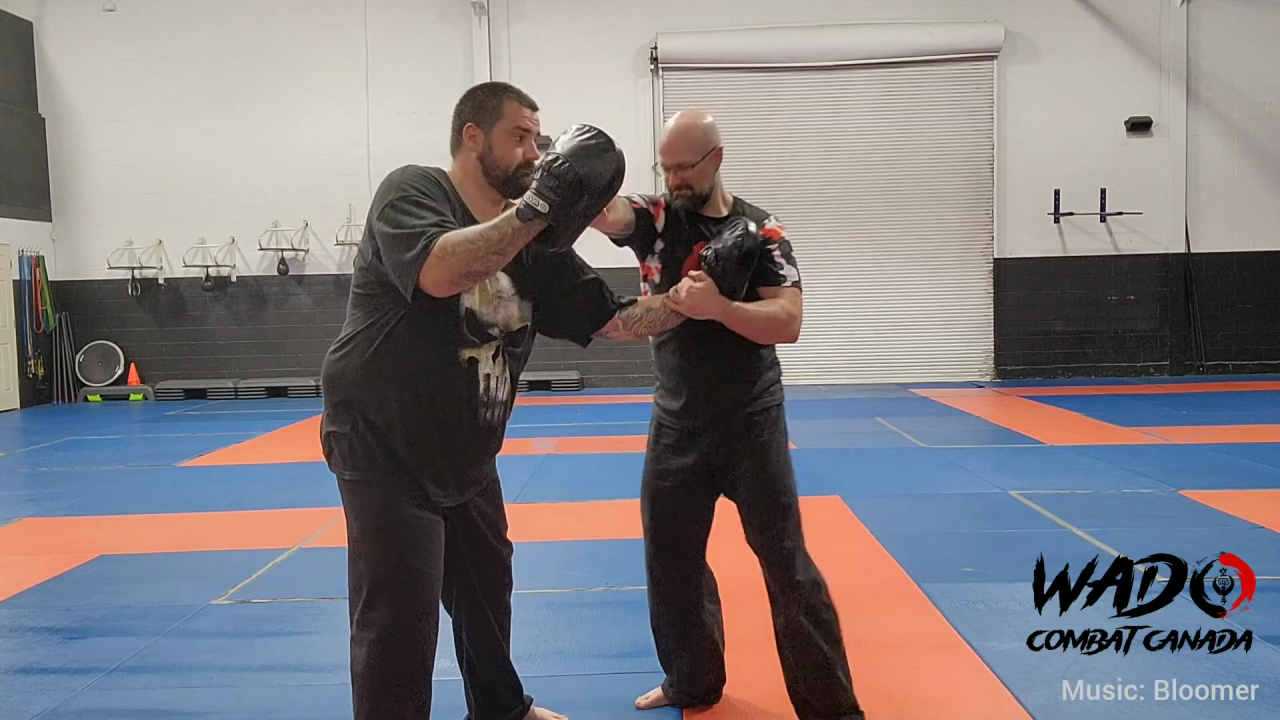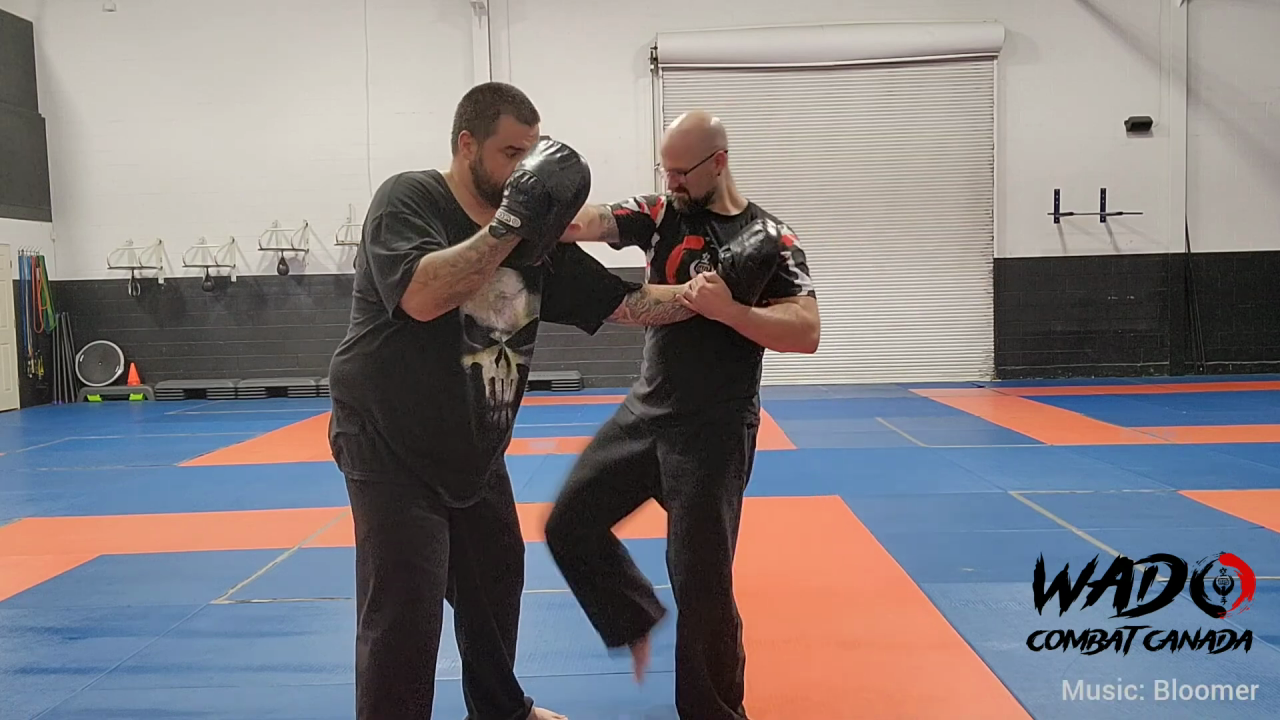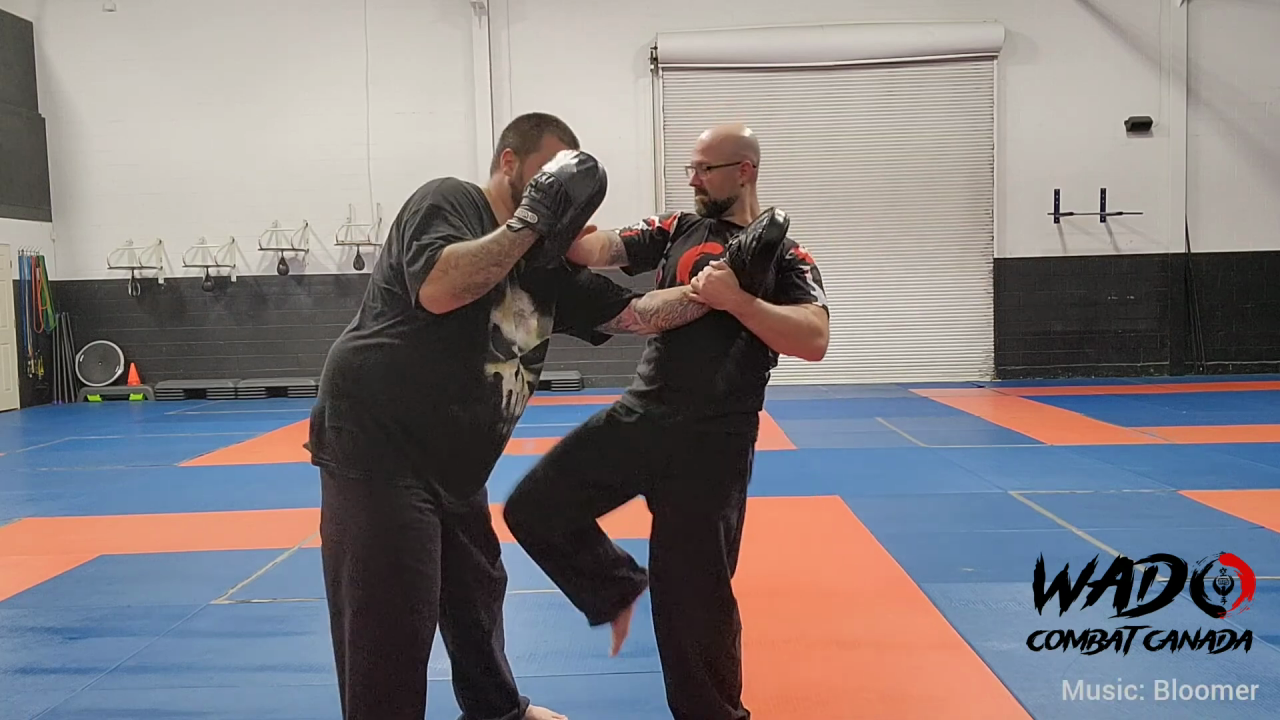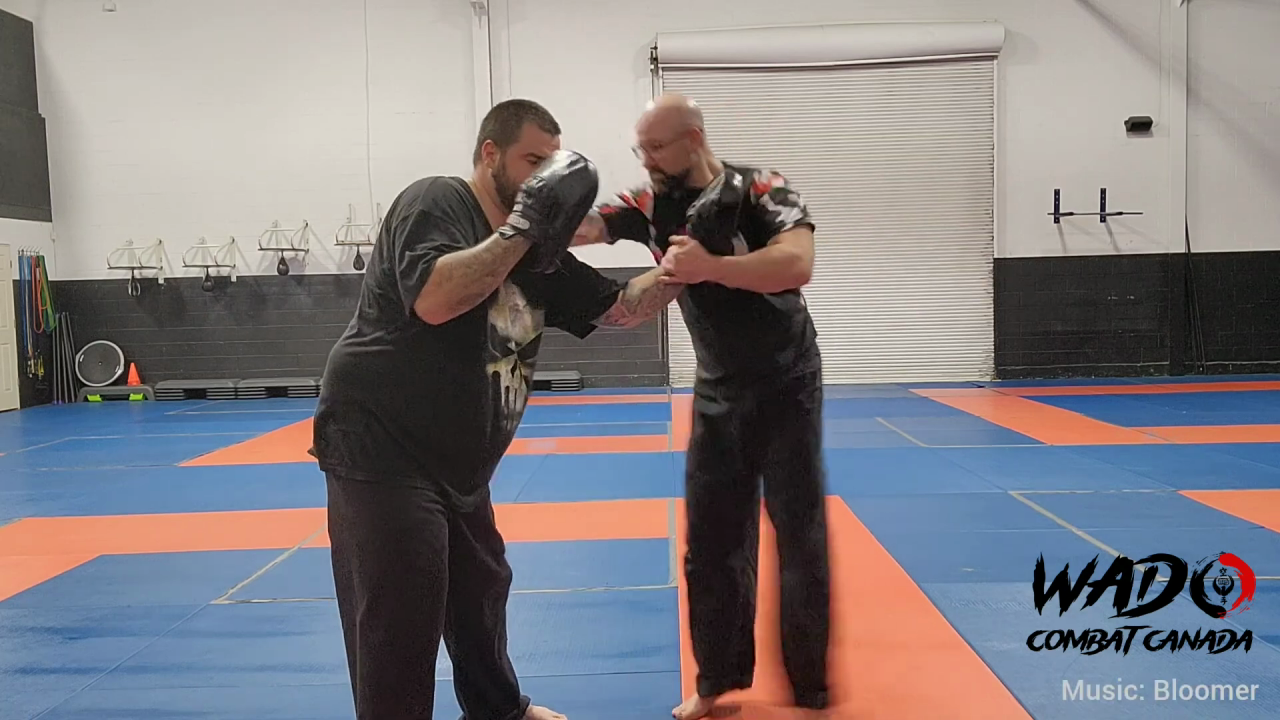
dt=0.5s
person 1, frame 1
left shoulder: (535, 242)
right shoulder: (412, 191)
left elbow: (614, 320)
right elbow: (440, 272)
right wrist: (537, 207)
left hip: (466, 454)
right hip: (385, 449)
left knee: (487, 590)
right knee: (399, 620)
person 1, frame 2
left shoulder: (534, 234)
right shoulder: (408, 200)
left elbow: (627, 303)
right elbow: (422, 296)
right wrist: (509, 225)
left hip: (475, 454)
right hip: (392, 452)
left knee: (495, 591)
right knee: (403, 620)
person 1, frame 3
left shoulder: (548, 262)
right shoulder: (447, 201)
left elbow: (634, 312)
right elbow: (439, 290)
right wrist: (529, 222)
left hip: (453, 462)
right hip: (376, 446)
left knee: (477, 594)
right knee: (390, 626)
person 1, frame 4
left shoulder: (532, 247)
right shoulder: (435, 203)
left elbow: (618, 305)
right elbow: (434, 302)
right wrist: (522, 227)
left hip: (455, 460)
right hip: (381, 450)
left knee: (479, 591)
right knee: (399, 625)
person 2, frame 1
left shoulder: (761, 230)
right shoulder: (654, 217)
left elbow: (786, 322)
right elbow: (603, 212)
left wrist: (718, 306)
left hip: (750, 418)
right hip: (677, 422)
left knee: (785, 562)
right knee: (672, 560)
person 2, frame 2
left shoulder: (771, 239)
right shoulder: (662, 212)
left elbow: (807, 333)
right elbow: (583, 224)
left wrist: (728, 308)
left hip: (714, 428)
right hip: (647, 411)
left knee: (702, 576)
right knee: (569, 524)
right ankle: (636, 620)
person 2, frame 3
left shoulder: (787, 256)
right shoulder: (675, 229)
left elbow: (814, 341)
right elbow: (596, 249)
left wrist: (735, 300)
left hip: (713, 438)
right hip: (638, 415)
left knee: (694, 589)
right knee: (532, 509)
right ankle: (618, 589)
person 2, frame 4
left shoulder: (762, 191)
right shoulder: (653, 204)
left elbow: (797, 264)
right elbow: (587, 228)
left wrist: (712, 268)
left hip: (784, 383)
right hip: (719, 390)
left knee: (799, 531)
right knee: (711, 542)
